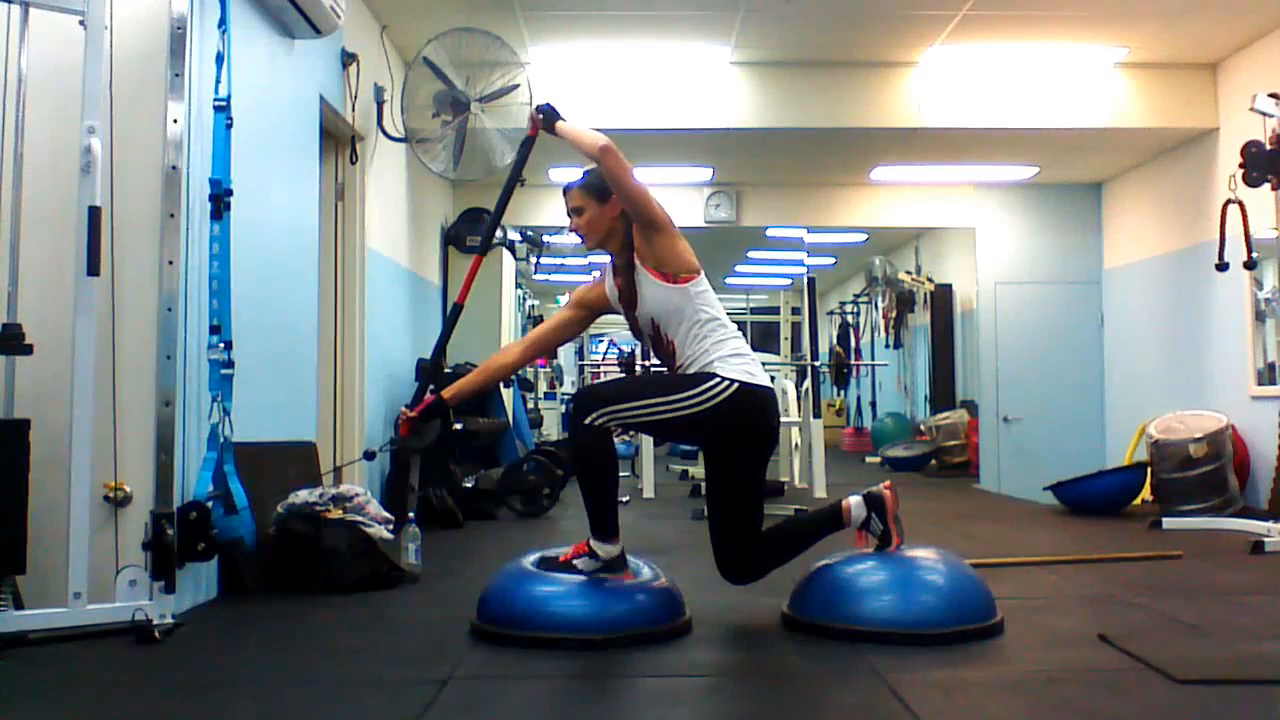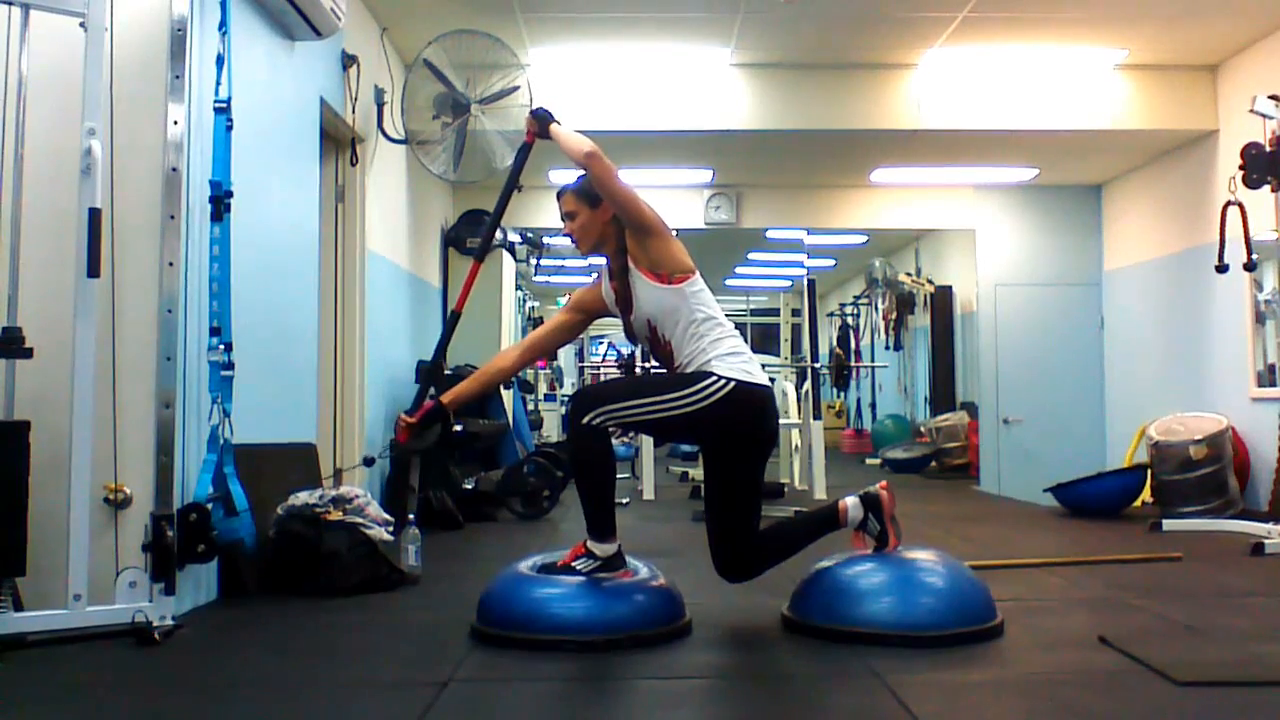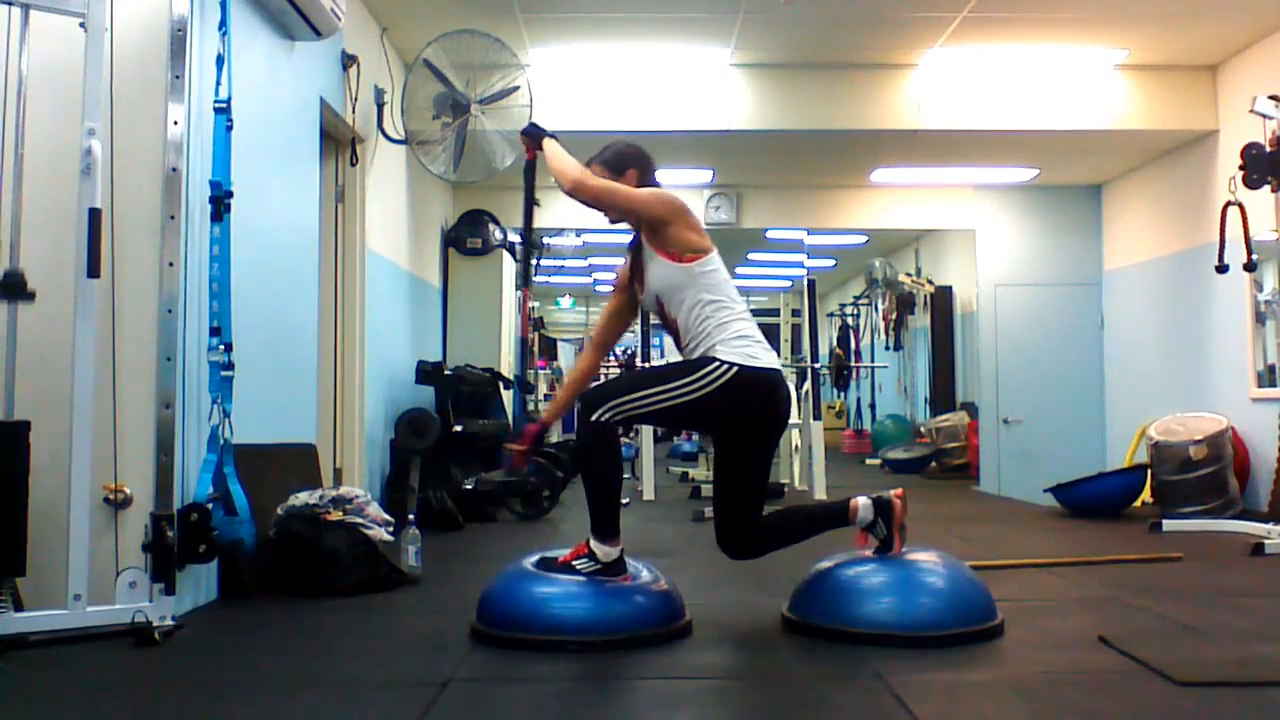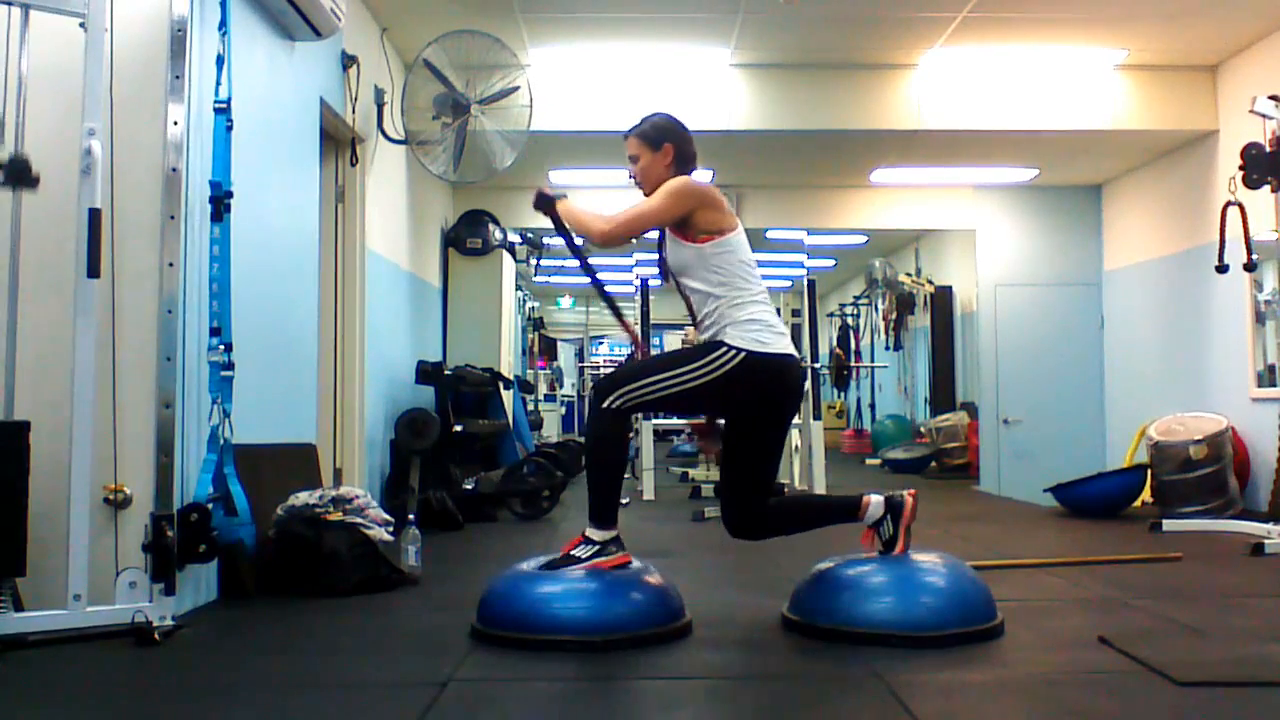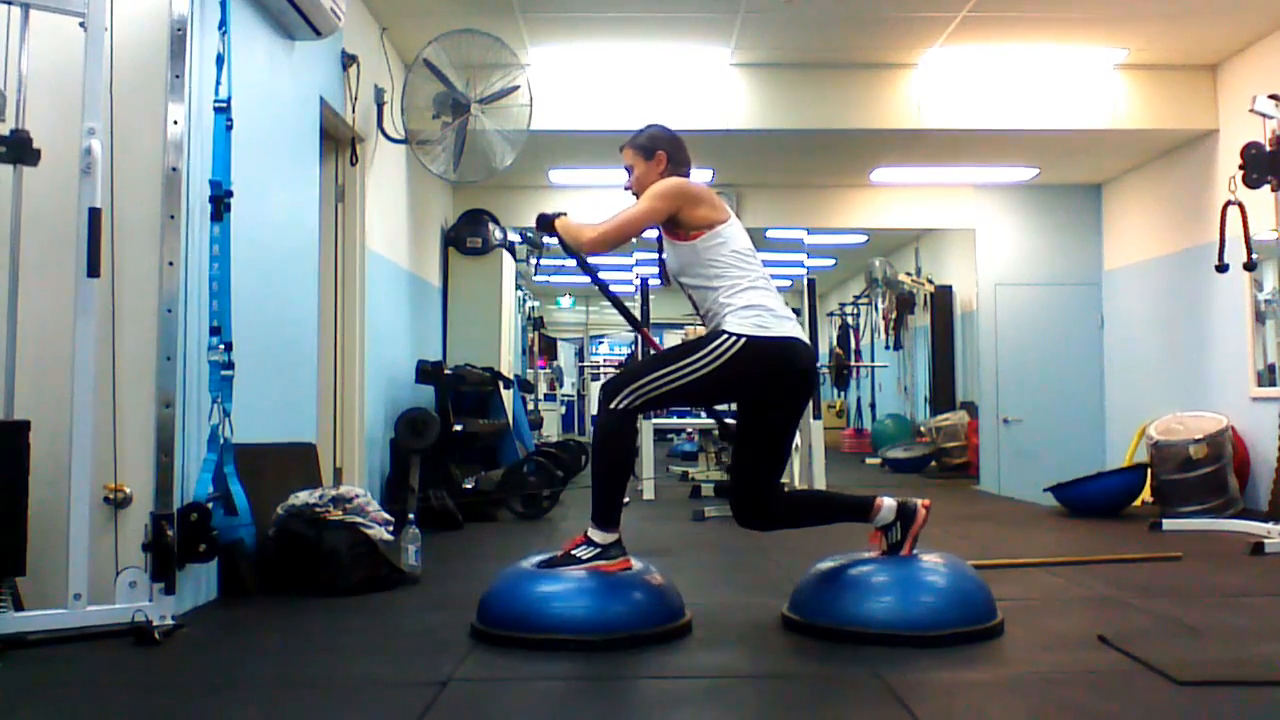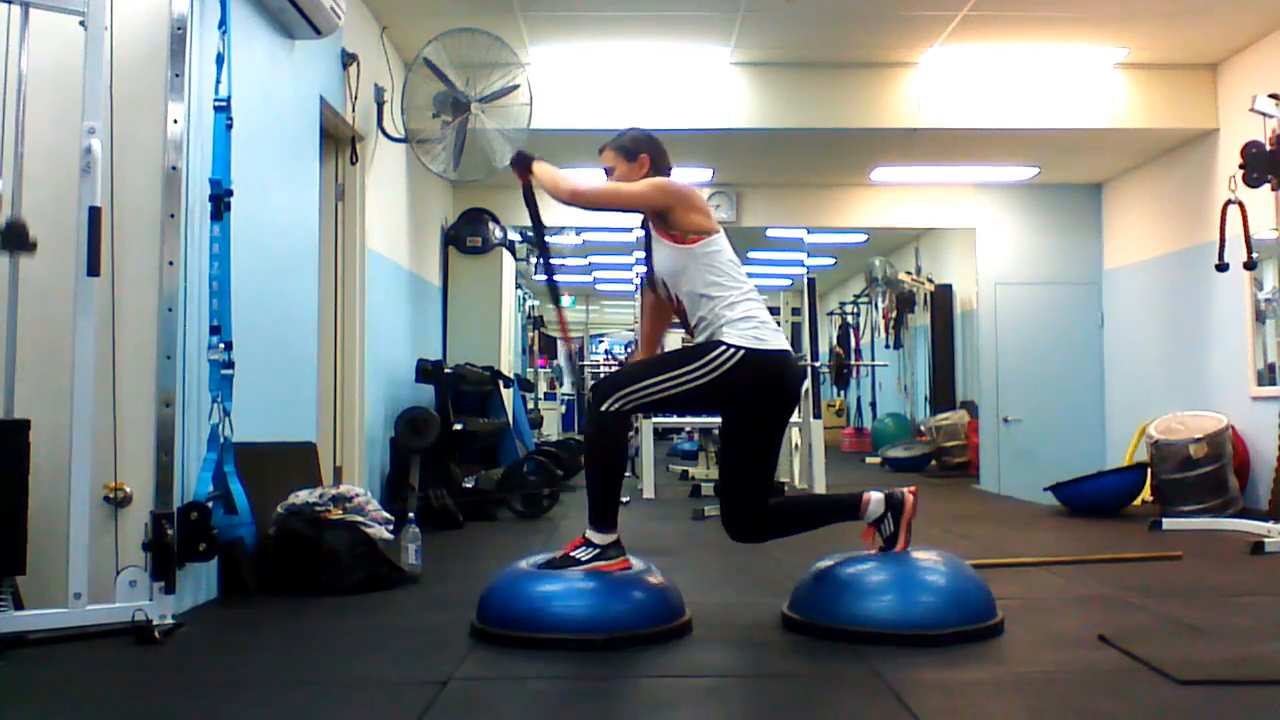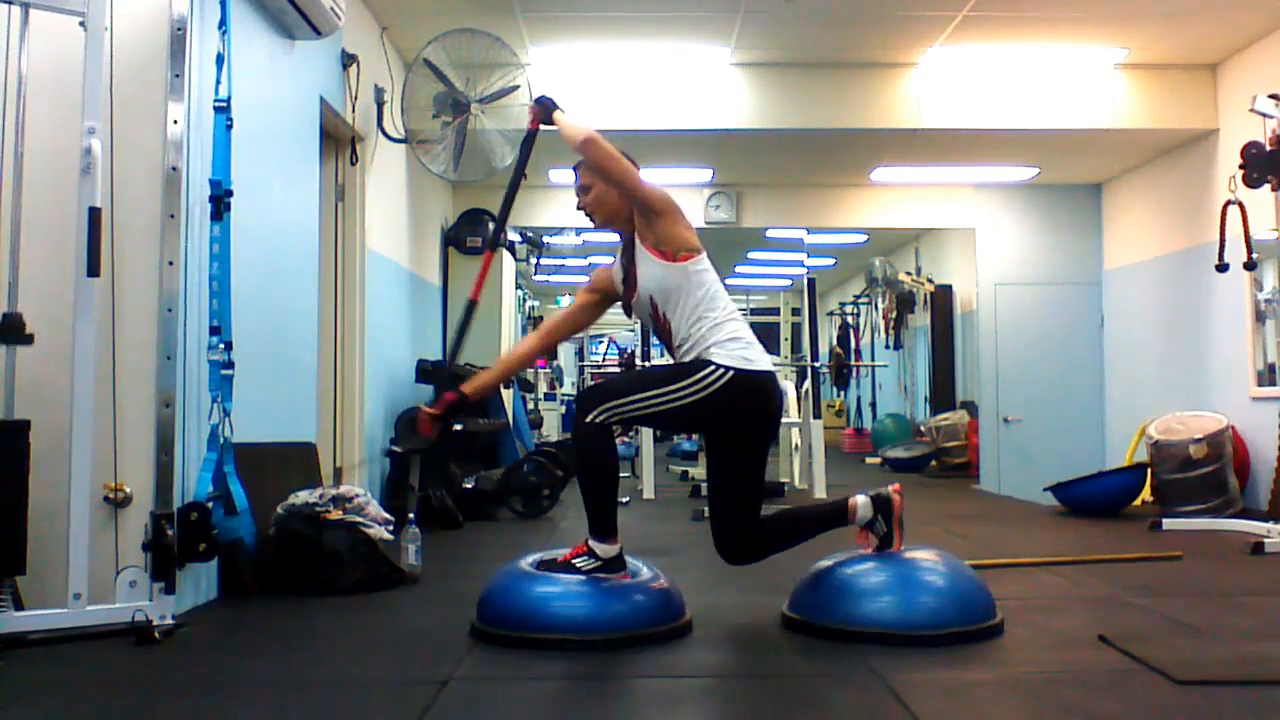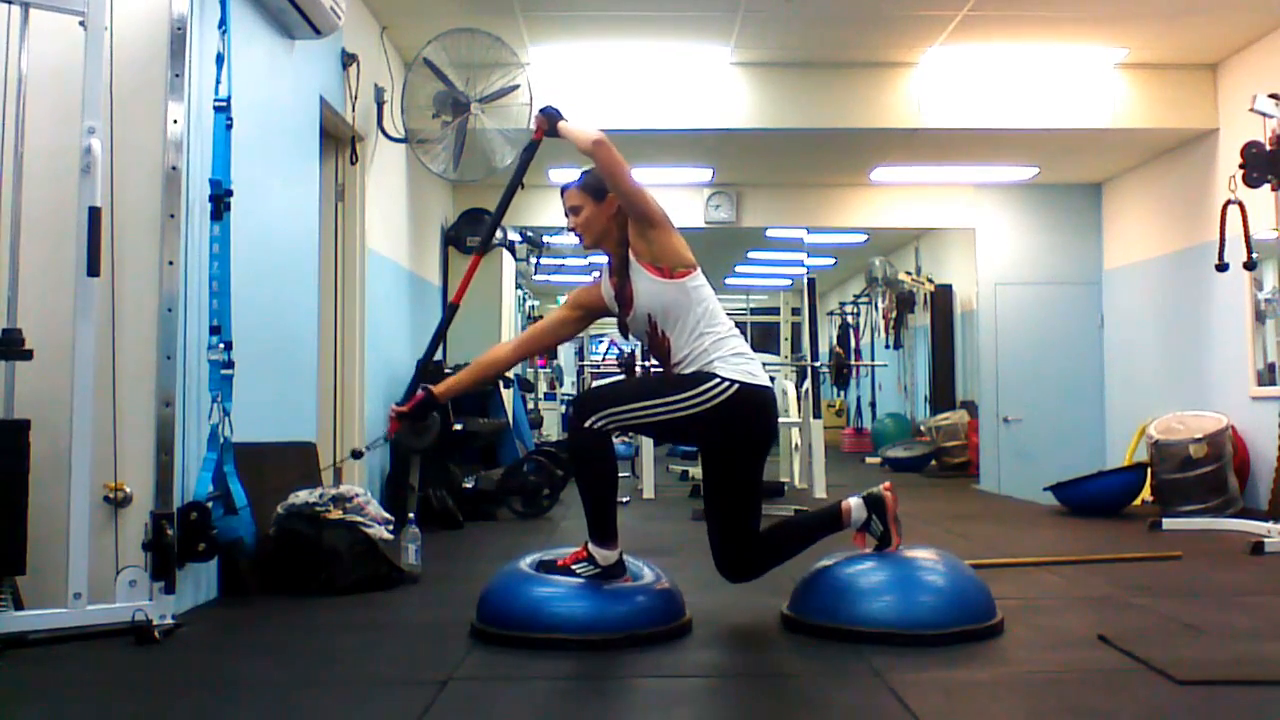
dt=0.4s
person 1, frame 1
left shoulder: (657, 240)
right shoulder: (600, 293)
left elbow: (606, 151)
right elbow: (522, 350)
left wrist: (556, 124)
right wrist: (443, 399)
left hip: (738, 395)
right hip: (731, 407)
left knee: (590, 408)
right knee: (741, 565)
left ankle: (605, 551)
right ankle: (862, 507)
person 1, frame 2
left shoulder: (650, 240)
right shoulder: (597, 297)
left elbow: (592, 157)
right elbow: (518, 355)
left wrist: (552, 127)
right wrist: (440, 405)
left hip: (736, 394)
right hip: (732, 407)
left knee: (587, 409)
right knee: (738, 562)
left ankle: (603, 551)
right ankle: (859, 509)
person 1, frame 3
left shoulder: (668, 214)
right shoulder: (631, 273)
left elbow: (578, 184)
right elbow: (593, 352)
left wrist: (544, 141)
right wrist: (542, 424)
left hip: (740, 375)
right hip: (758, 392)
left knee: (599, 409)
right knee: (740, 539)
left ankle: (604, 554)
right ankle: (869, 510)
person 1, frame 4
left shoulder: (690, 192)
right shoulder: (681, 230)
left elbow: (604, 232)
right elbow: (706, 311)
left wrist: (559, 204)
right wrist: (704, 410)
left hip: (749, 358)
right hip: (773, 372)
left knee: (608, 396)
right knee: (747, 519)
left ankle: (602, 539)
right ankle: (880, 508)
person 1, frame 5
left shoulder: (677, 192)
right shoulder: (698, 213)
left elbow: (594, 240)
left wrist: (556, 223)
left hip: (754, 345)
right hip: (791, 358)
left knee: (617, 397)
right knee: (755, 507)
left ankle: (603, 541)
right ankle: (891, 511)
person 1, frame 6
left shoulder: (670, 194)
right shoulder: (658, 248)
left elbow: (575, 194)
right elbow: (648, 350)
left wrist: (532, 166)
right wrist: (620, 425)
left hip: (747, 356)
right hip: (769, 371)
left knee: (606, 398)
right knee: (747, 522)
left ankle: (602, 543)
right ankle: (881, 505)
person 1, frame 7
left shoulder: (658, 213)
right shoulder: (611, 280)
left elbow: (590, 141)
right elbow: (538, 340)
left wrist: (552, 113)
right wrist: (462, 394)
left hip: (736, 378)
right hip: (743, 392)
left knee: (592, 411)
right knee: (738, 544)
left ankle: (606, 552)
right ankle: (867, 507)
person 1, frame 8
left shoulder: (653, 234)
right shoulder: (598, 297)
left elbow: (600, 145)
right elbow: (515, 348)
left wrist: (557, 123)
right wrist: (433, 396)
left hip: (736, 394)
right hip: (726, 403)
left knee: (588, 414)
right knee: (739, 562)
left ankle: (604, 557)
right ankle: (861, 509)
